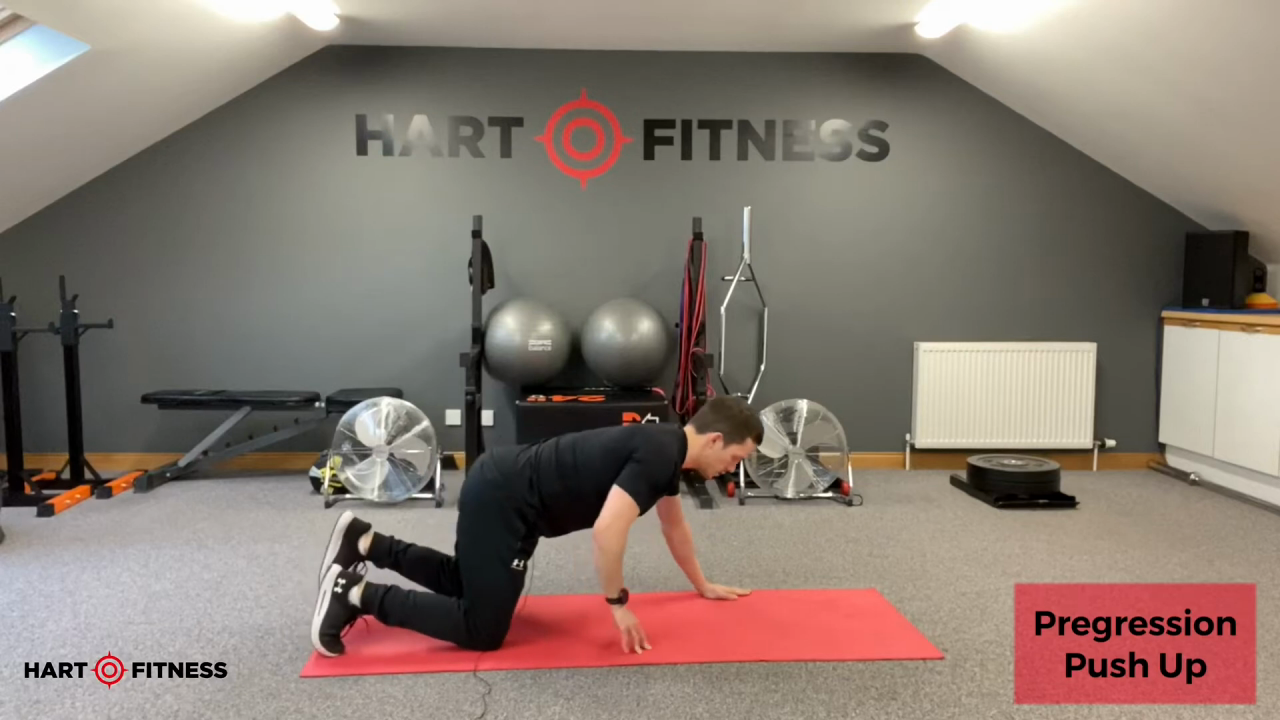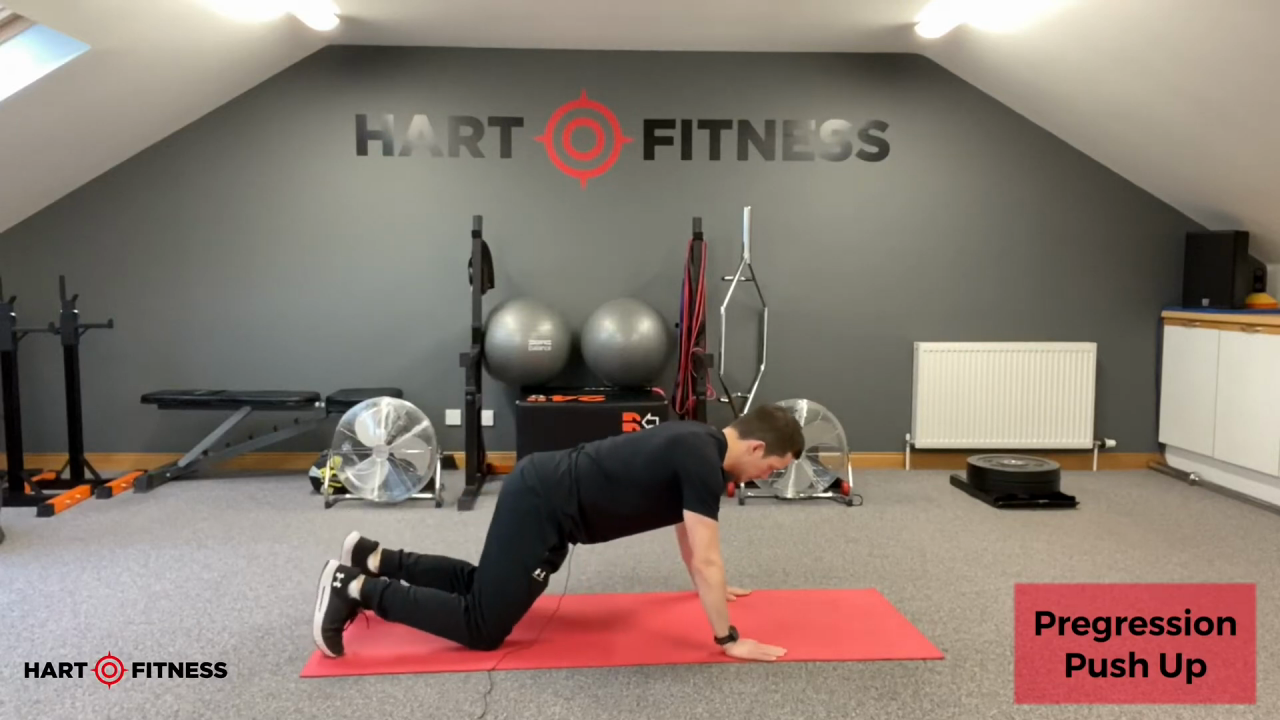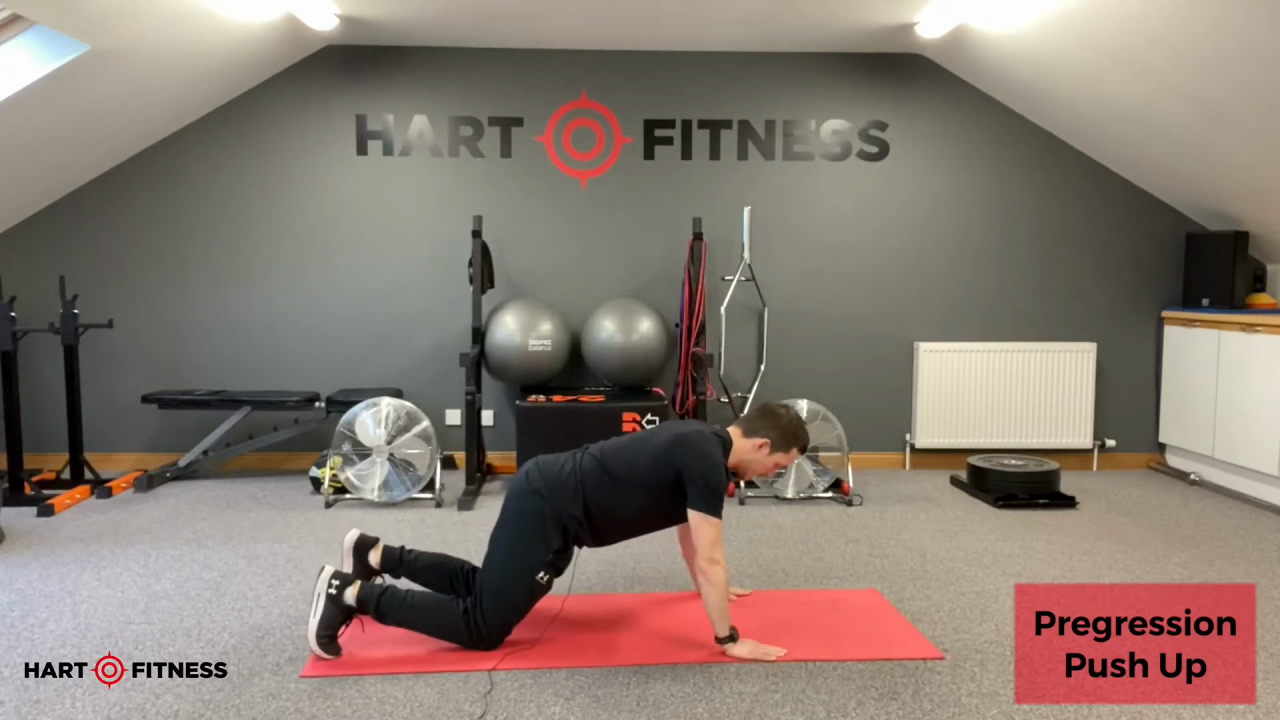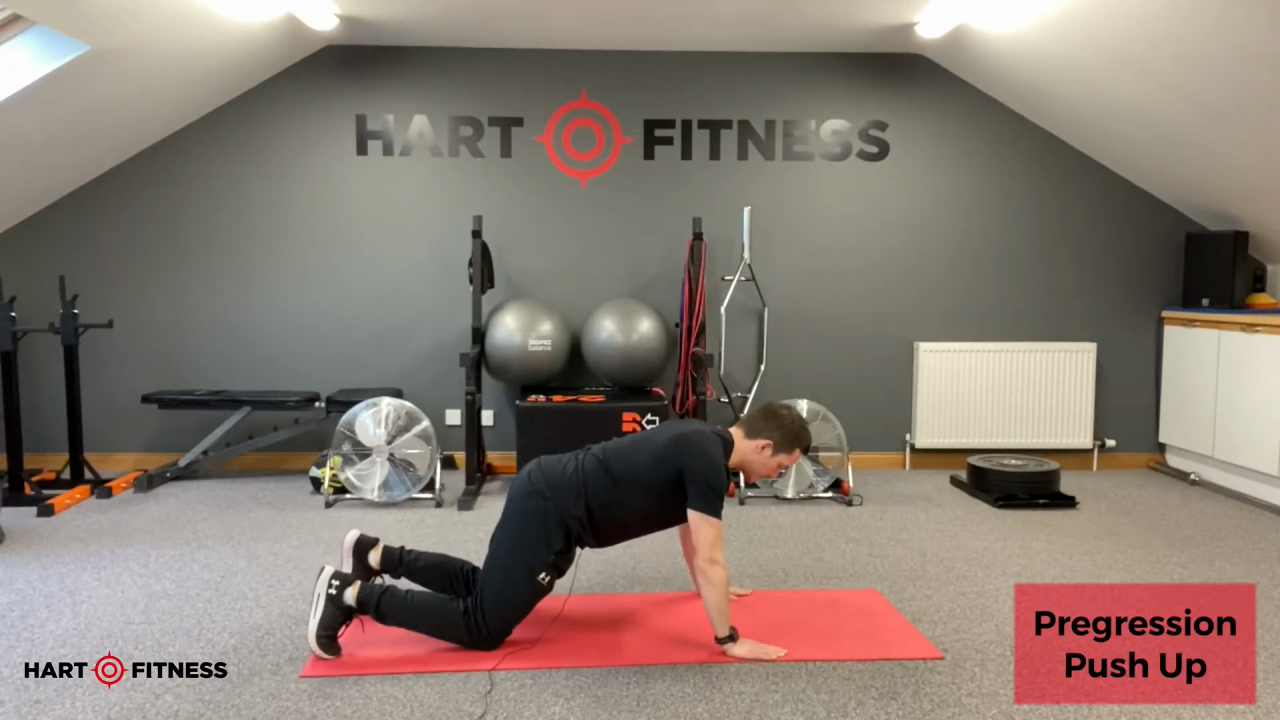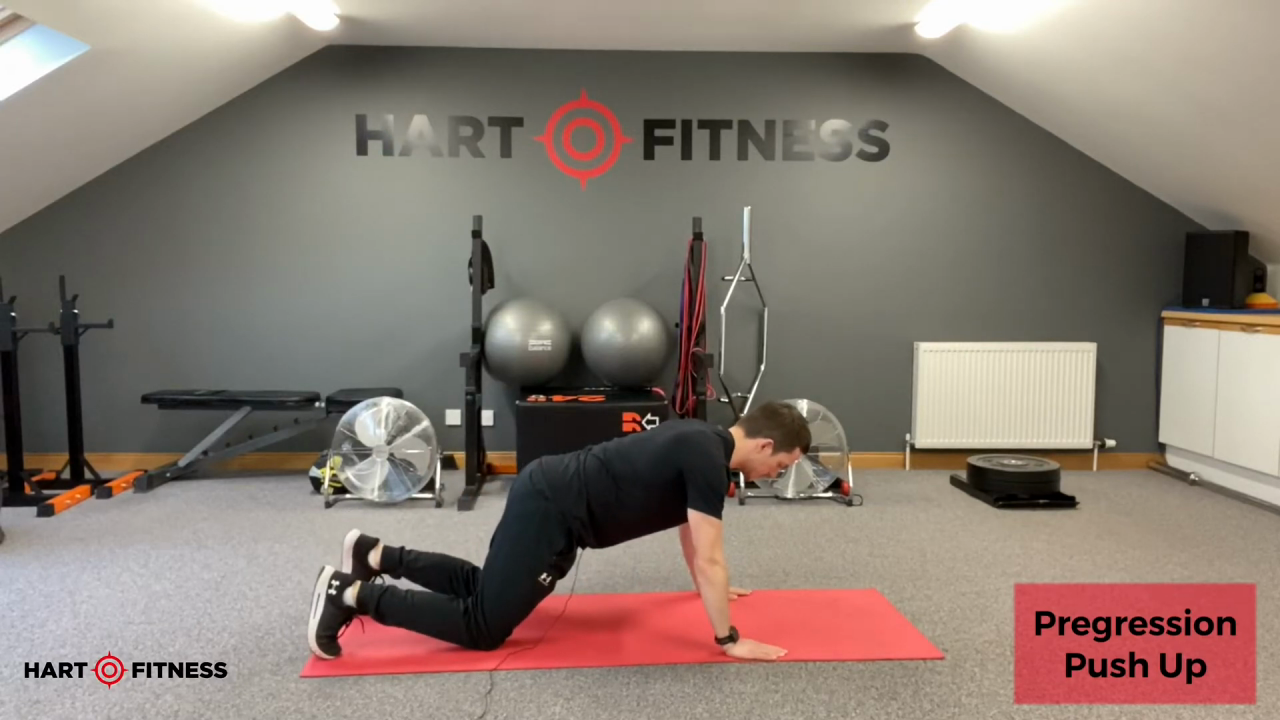
dt=1s
person 1, frame 1
left shoulder: (665, 449)
right shoulder: (659, 453)
left elbow: (674, 526)
right elbow: (607, 531)
left wrist: (703, 586)
right wrist: (618, 604)
left hip: (500, 486)
right hip: (501, 498)
left knee: (466, 586)
right knee: (483, 630)
left ankle: (365, 543)
right ankle: (355, 593)
person 1, frame 2
left shoulder: (698, 442)
right shoulder: (703, 460)
left elbow: (686, 531)
right elbow: (706, 559)
left wrist: (710, 586)
right wrist: (728, 639)
left hip: (541, 490)
right hip: (541, 506)
left knee: (486, 586)
right knee: (482, 627)
left ankle: (374, 559)
right ankle: (354, 586)
person 1, frame 3
left shoulder: (700, 442)
right shoulder: (707, 461)
left elbow: (688, 531)
right elbow: (709, 558)
left wrist: (711, 588)
right wrist: (728, 639)
left hip: (546, 494)
right hip: (546, 509)
left knee: (486, 588)
right knee: (482, 626)
left ankle: (375, 555)
right ankle: (350, 593)
person 1, frame 4
left shoulder: (702, 441)
right shoulder: (708, 461)
left elbow: (688, 527)
right elbow: (709, 559)
left wrist: (709, 588)
right wrist: (729, 639)
left hip: (547, 494)
right hip: (549, 511)
left knee: (487, 589)
right knee: (483, 626)
left ankle: (375, 556)
right ankle: (350, 594)
person 1, frame 5
left shoulder: (703, 442)
right shoulder: (708, 461)
left elbow: (688, 526)
right elbow: (709, 559)
left wrist: (708, 587)
right wrist: (729, 640)
left hip: (548, 495)
right hip: (551, 512)
left knee: (486, 588)
right knee: (483, 627)
left ankle: (375, 555)
right ankle: (350, 594)
